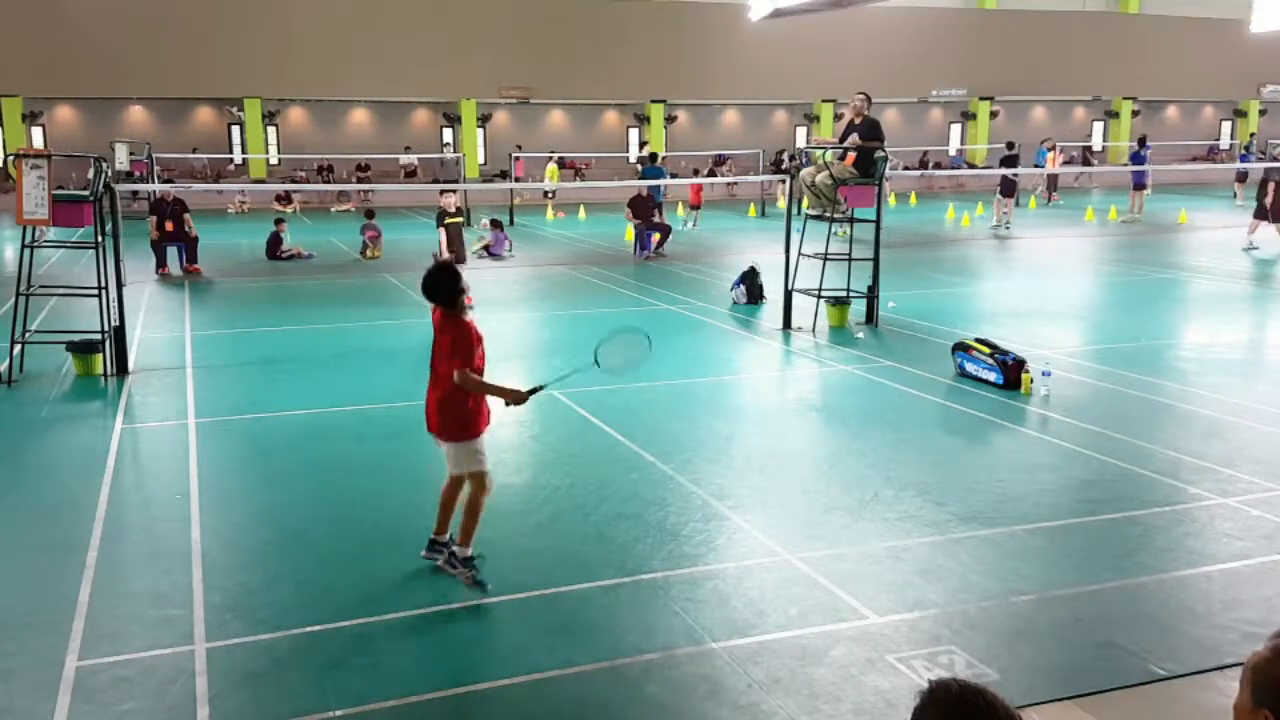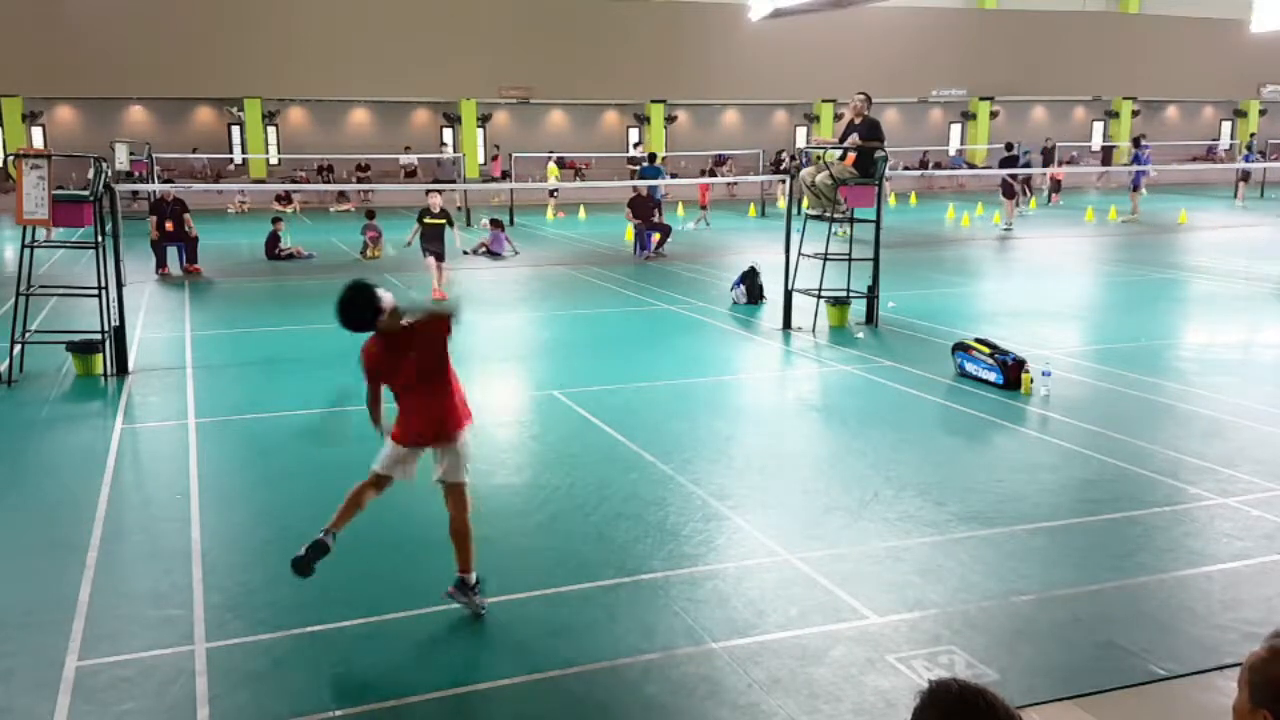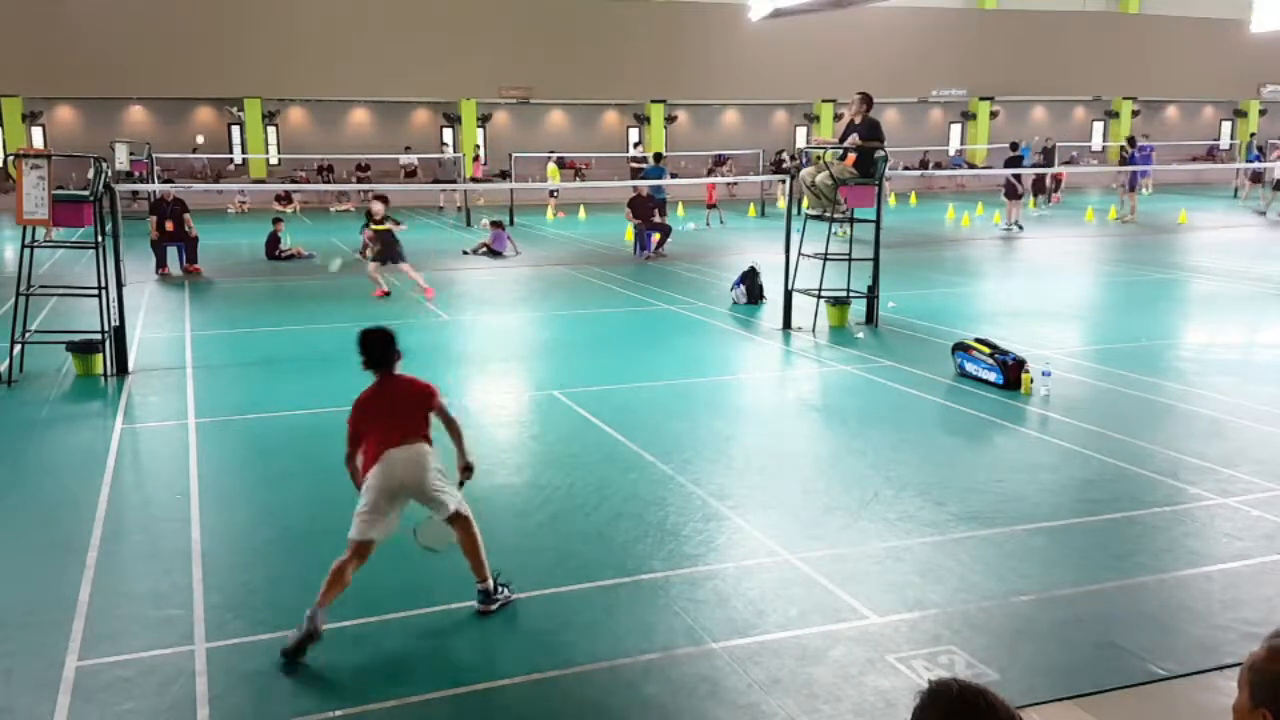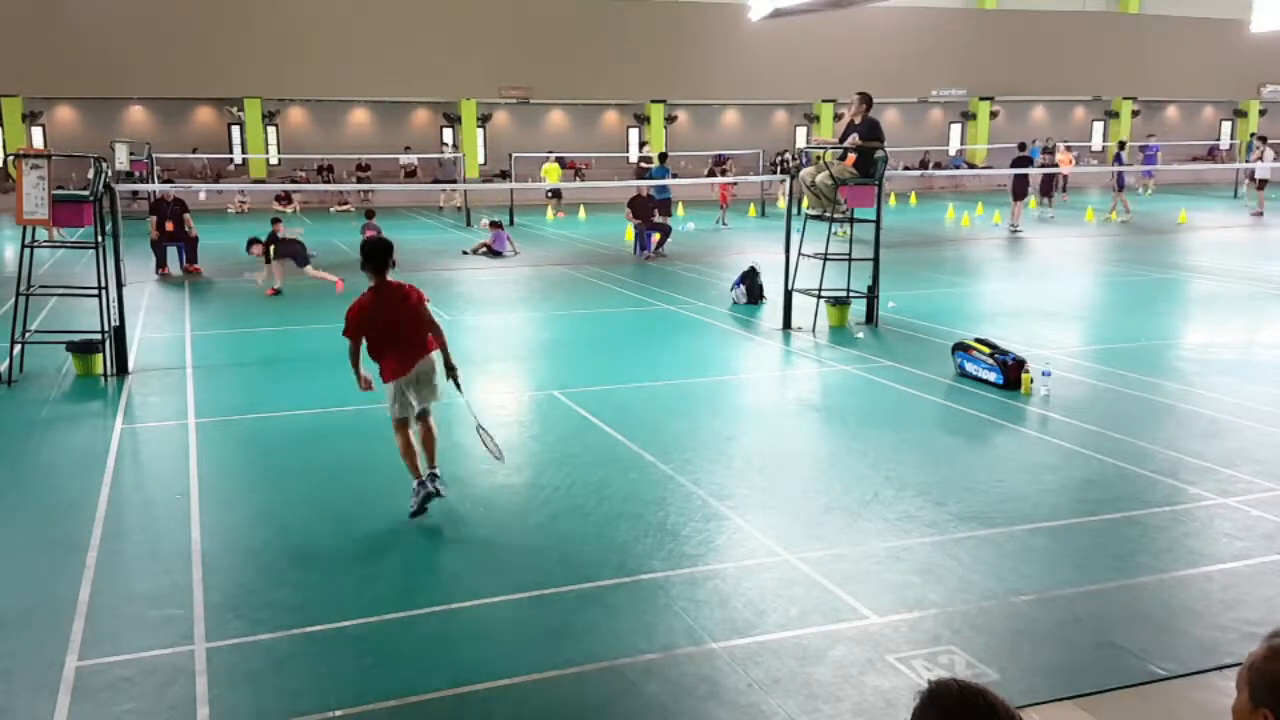
dt=0.5s
person 1, frame 1
left shoulder: (440, 313)
right shoulder: (465, 330)
left elbow: (441, 275)
right elbow: (462, 379)
right wrist: (506, 392)
left hip: (439, 412)
right hip: (460, 418)
left knee: (458, 475)
right knee: (479, 484)
left ankle: (438, 542)
right ankle: (460, 555)
person 1, frame 2
left shoulder: (372, 351)
right shoulder: (421, 333)
left elbow: (373, 397)
right elbow: (447, 312)
left wrist: (379, 425)
left hip: (409, 428)
right hip: (446, 425)
left knee: (374, 483)
right knee: (458, 502)
left ankle: (326, 538)
right ankle: (466, 583)
person 1, frame 3
left shoulder: (362, 403)
right shoulder: (421, 389)
left elbow: (351, 457)
right elbow: (451, 424)
left wrist: (361, 485)
right wrist: (465, 460)
left hip: (381, 472)
right hip: (418, 462)
left knee: (354, 556)
right knee: (463, 520)
left ankle: (313, 622)
right ankle: (488, 592)
person 1, frame 4
left shoulder: (359, 307)
right shoulder: (410, 293)
left elbow: (354, 349)
right elbow: (434, 327)
left wrist: (359, 375)
right wrist: (448, 361)
left hip: (396, 371)
right hip: (424, 360)
left knee: (402, 430)
right knee: (424, 417)
left ankle: (421, 485)
right ankle: (433, 475)
